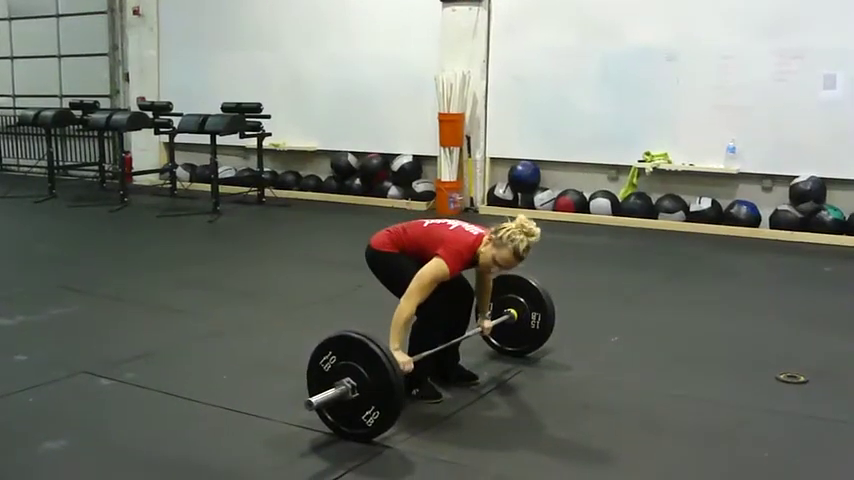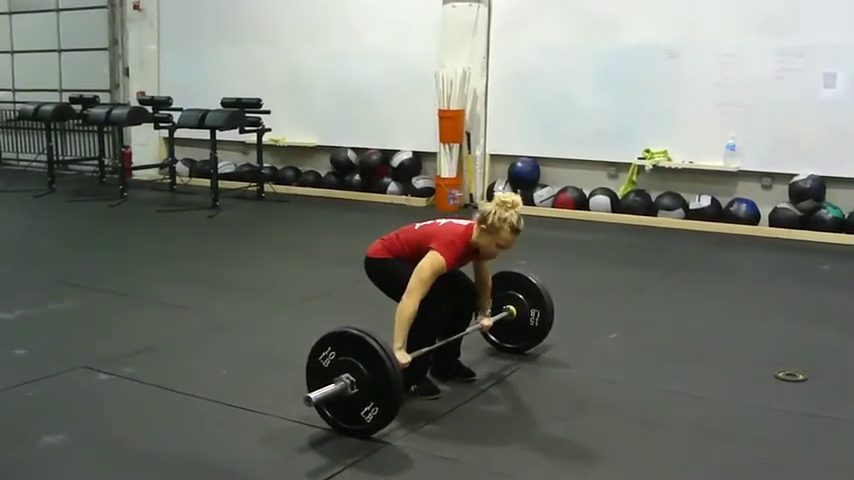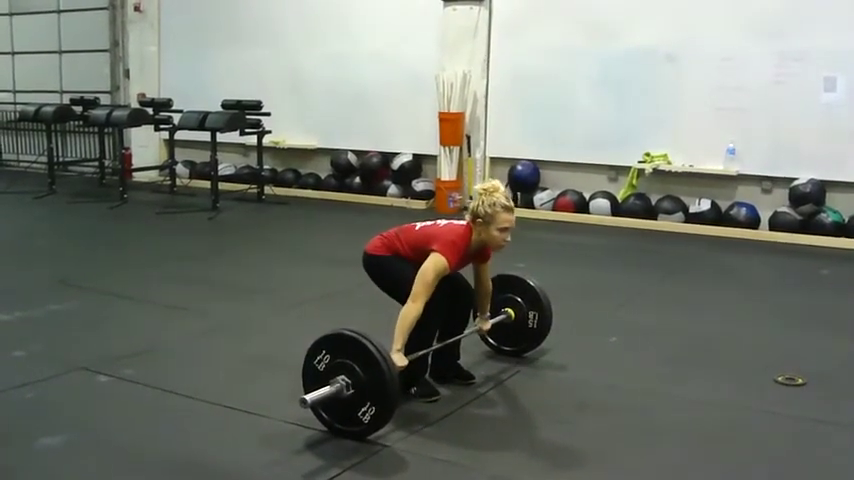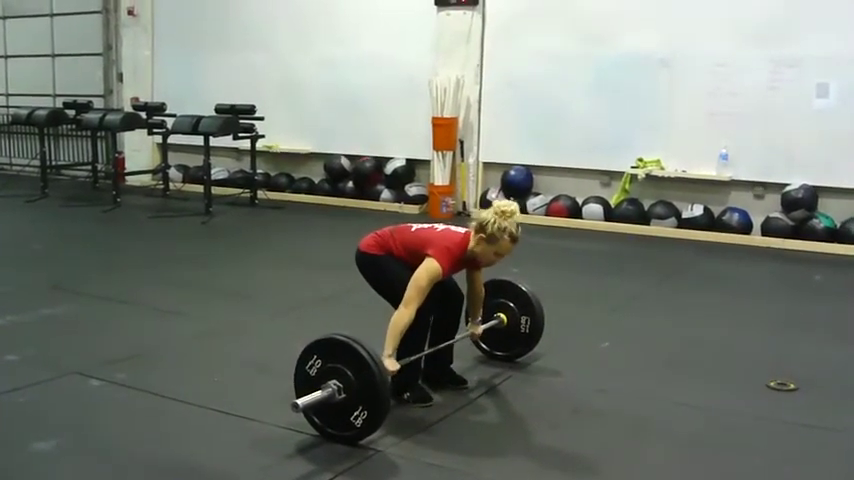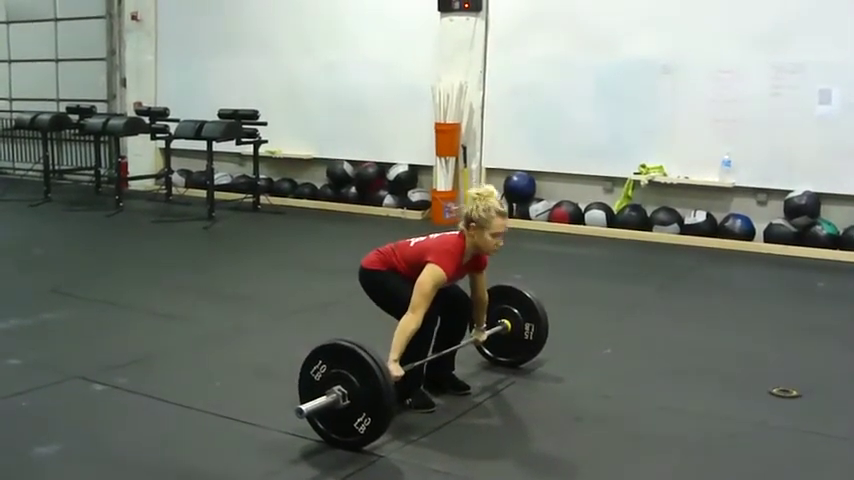
dt=1s
person 1, frame 1
left shoulder: (486, 244)
right shoulder: (458, 251)
left elbow: (484, 282)
right elbow: (408, 301)
left wrist: (484, 316)
right wrist: (395, 351)
left hip: (414, 252)
right hip: (385, 251)
left knee: (463, 296)
right knee: (435, 305)
left ankle: (445, 367)
right ankle: (414, 380)
person 1, frame 2
left shoulder: (479, 239)
right shoulder: (451, 244)
left elbow: (483, 281)
right elbow: (410, 298)
left wrist: (484, 314)
right wrist: (398, 349)
left hip: (414, 258)
right hip: (382, 259)
left knee: (467, 295)
right knee: (435, 303)
left ankle: (445, 363)
right ankle: (411, 376)
person 1, frame 3
left shoulder: (481, 241)
right shoulder: (451, 245)
left elbow: (483, 285)
right elbow: (415, 302)
left wrist: (483, 317)
right wrist: (397, 352)
left hip: (413, 256)
right hip: (381, 256)
left knee: (463, 295)
right knee: (432, 303)
left ankle: (445, 365)
right ankle: (411, 378)
person 1, frame 4
left shoulder: (475, 248)
right shoulder: (447, 251)
left elbow: (476, 290)
right elbow: (407, 307)
left wrist: (475, 322)
right wrist: (388, 356)
left hip: (404, 254)
right hip: (374, 254)
left knee: (453, 298)
right knee: (422, 307)
left ankle: (437, 370)
right ankle: (404, 384)
person 1, frame 5
left shoulder: (476, 251)
right shoulder: (446, 256)
left elbow: (480, 296)
right elbow: (413, 314)
left wrist: (480, 328)
right wrist: (393, 362)
left hip: (409, 271)
right hip: (377, 271)
left knee: (460, 306)
right knee: (426, 315)
left ankle: (438, 375)
right ankle: (406, 389)
